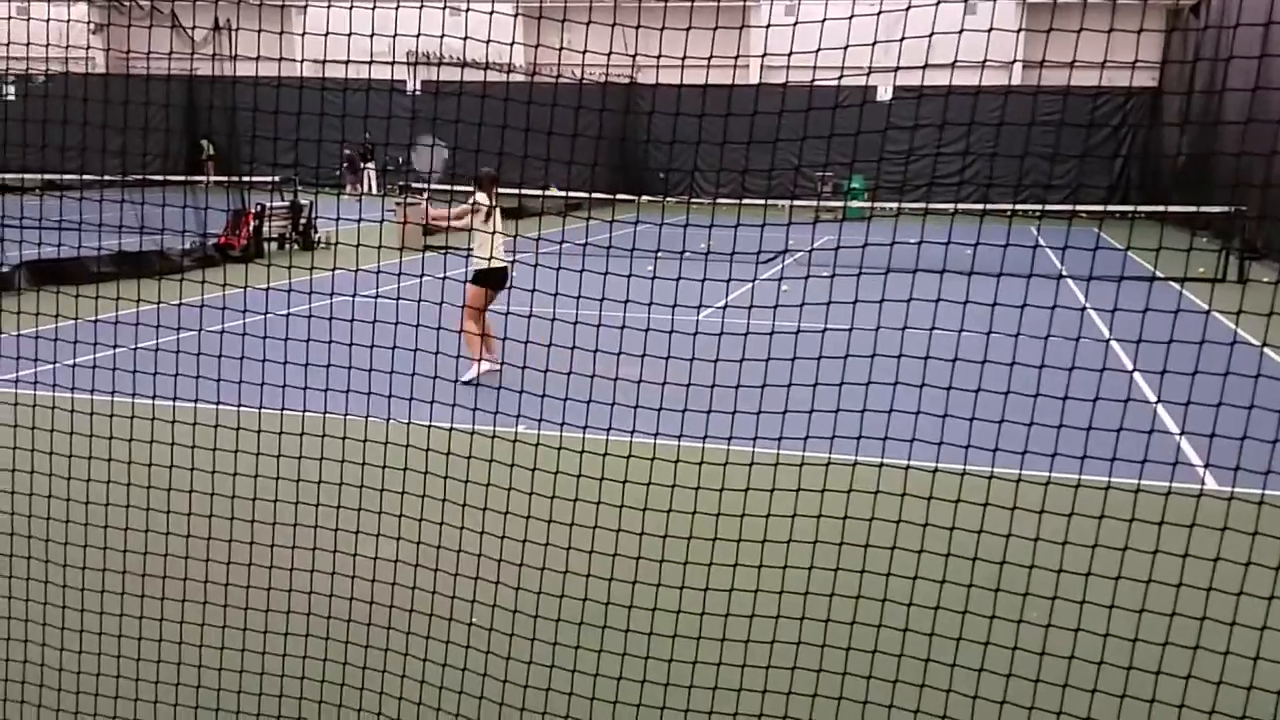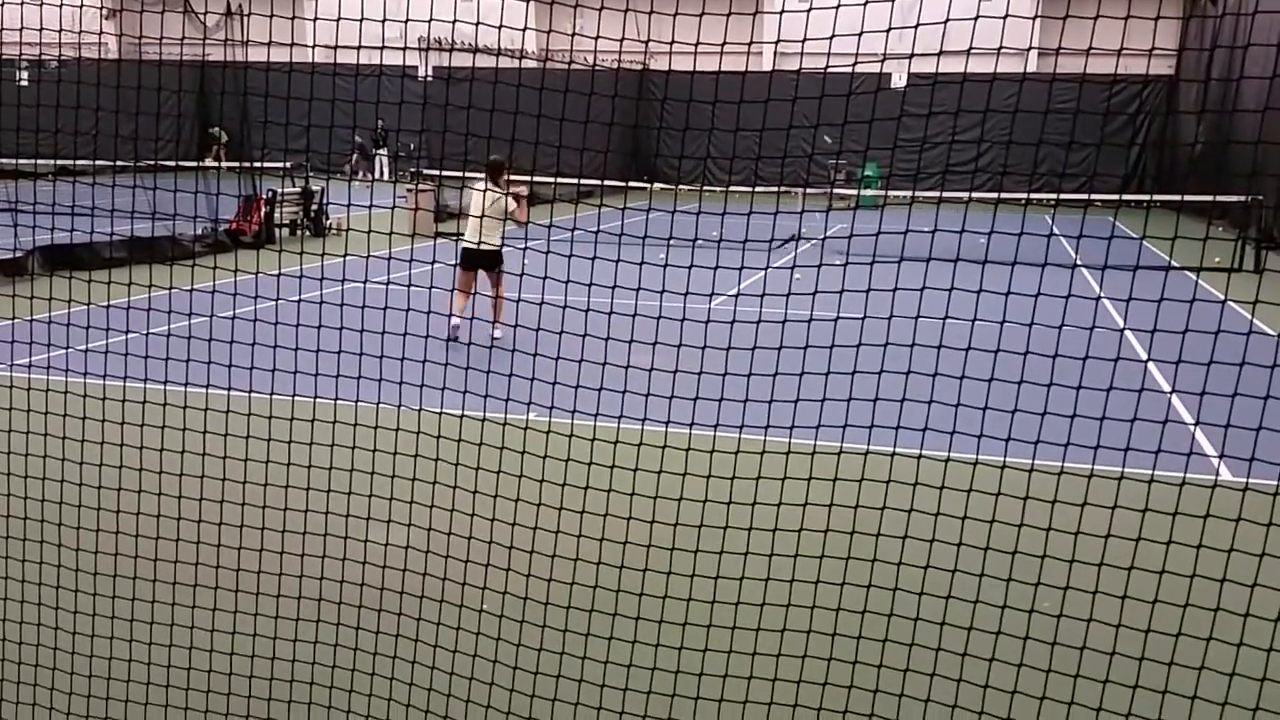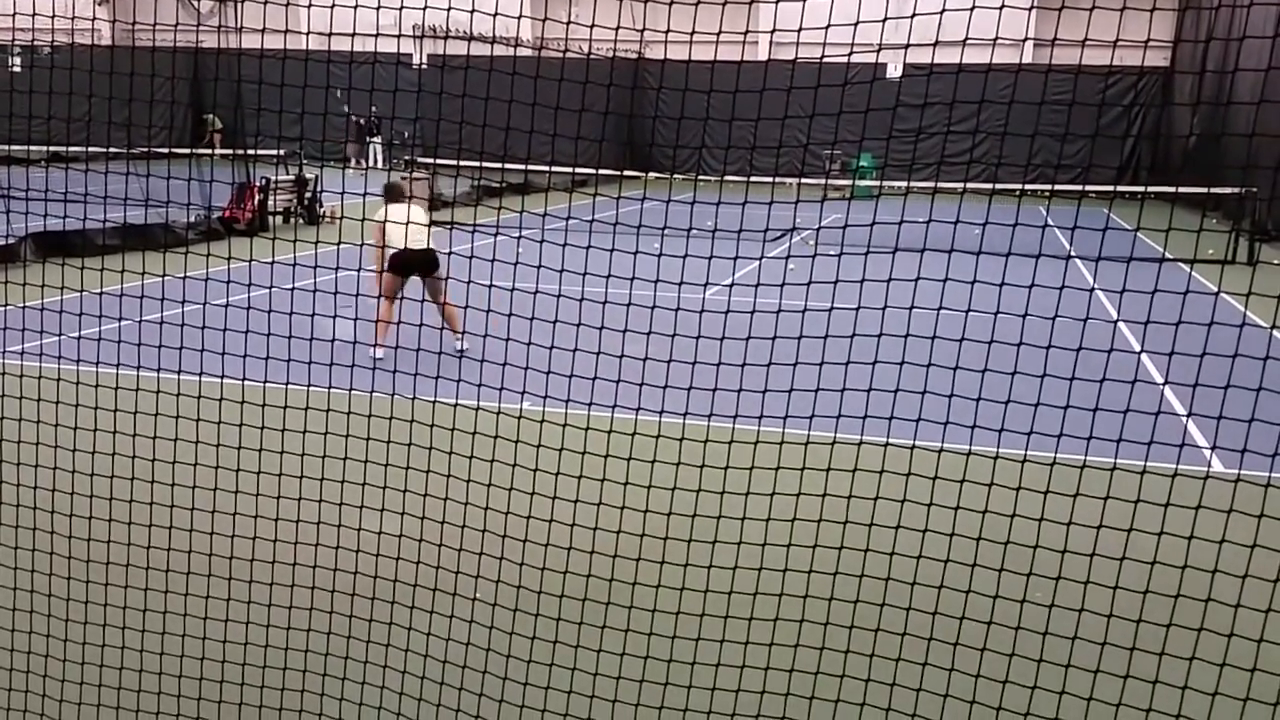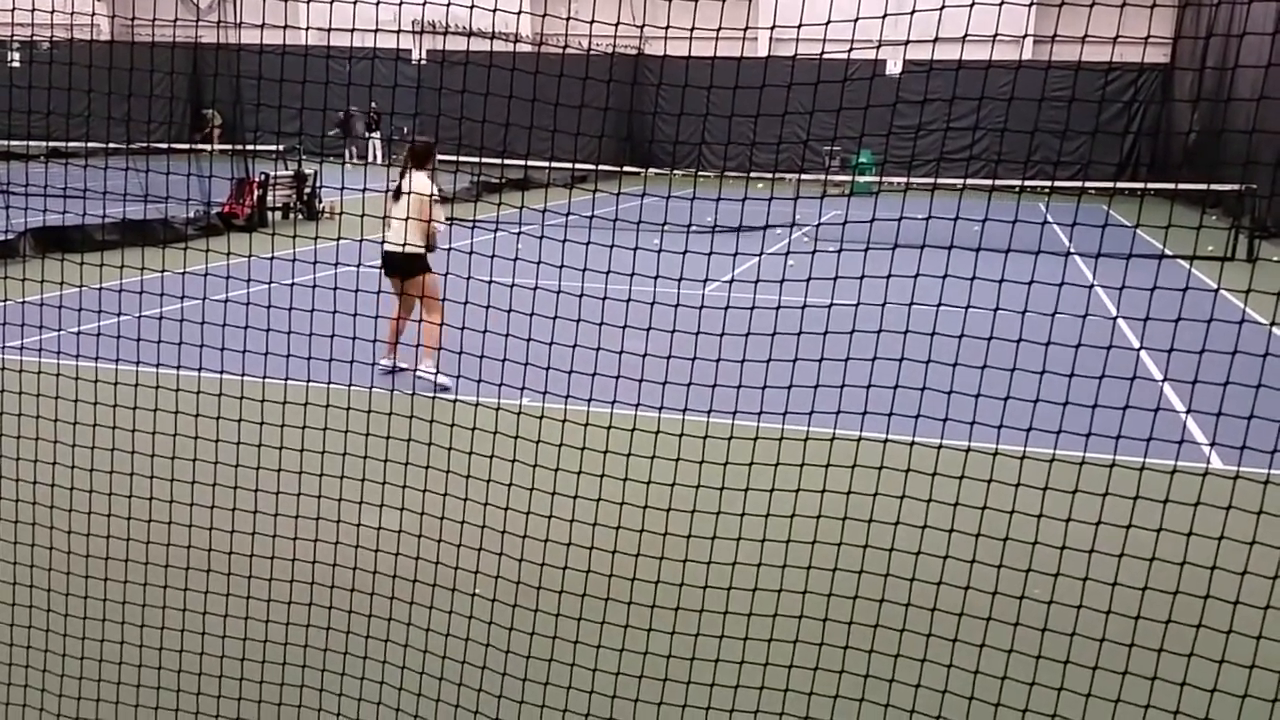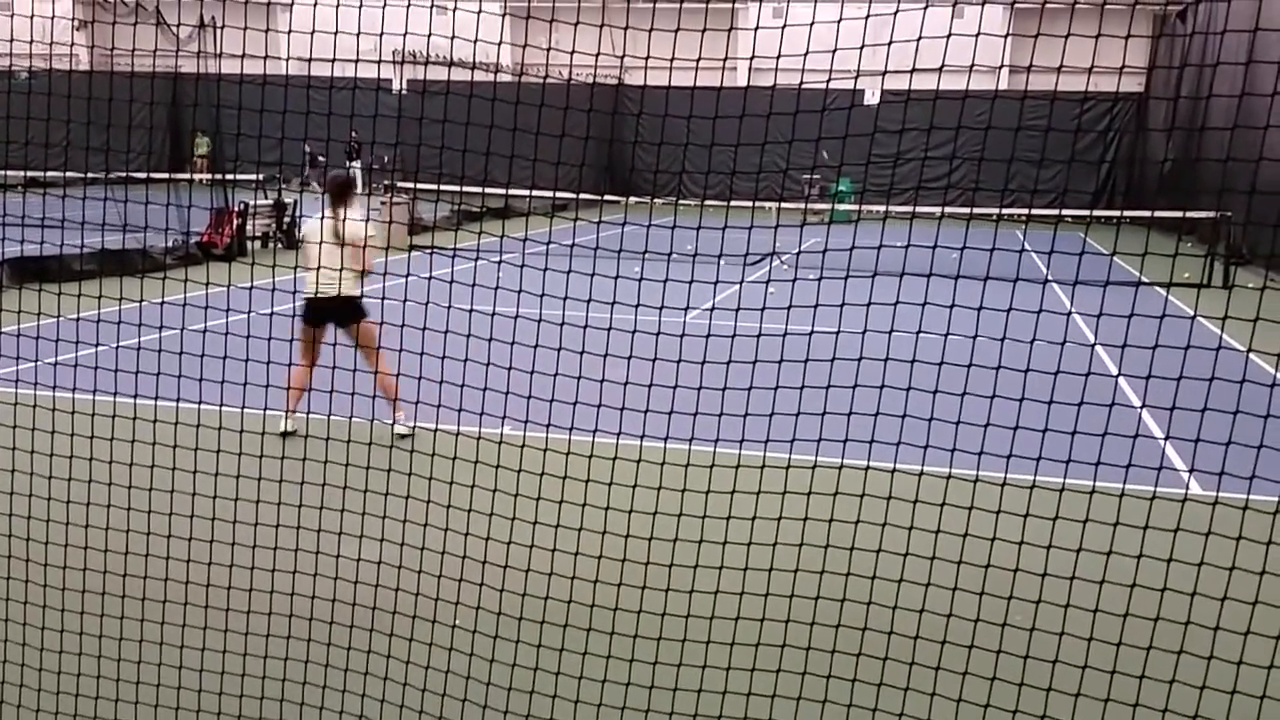
dt=1s
person 1, frame 1
left shoulder: (480, 199)
right shoulder: (490, 204)
left elbow: (453, 214)
right elbow: (462, 224)
left wrist: (430, 212)
right wrist: (435, 222)
left hip: (489, 271)
right hip: (497, 270)
left knee: (468, 318)
right knee: (476, 314)
left ankle: (478, 364)
right ankle: (491, 359)
person 1, frame 2
left shoulder: (475, 188)
right shoulder: (506, 198)
right elbow: (522, 220)
right wrist: (523, 197)
left hip: (469, 249)
right hip: (491, 251)
left knee: (462, 293)
right knee: (497, 290)
left ankle: (455, 317)
right ankle: (496, 327)
person 1, frame 3
left shoulder: (383, 212)
right shoulder: (419, 210)
left elbow: (379, 252)
left wrist: (378, 279)
left hip: (401, 255)
right hip: (426, 254)
left knee: (387, 299)
right knee: (440, 299)
left ankle: (379, 346)
right ankle: (459, 339)
person 1, frame 4
left shoulder: (400, 183)
right shoulder: (428, 186)
left elbow: (390, 220)
right elbow: (429, 227)
right wrist: (430, 244)
left hip: (390, 254)
right hip: (412, 256)
left knee: (404, 306)
right knee: (434, 312)
left ankle: (389, 358)
right ankle: (427, 366)
person 1, frame 5
left shoulder: (312, 223)
right shoulder: (359, 224)
left elbow: (308, 259)
right elbow: (364, 269)
left hip: (313, 299)
right hip: (344, 300)
left knee: (305, 361)
right knee: (376, 359)
left ankle: (289, 419)
right ankle: (398, 418)
